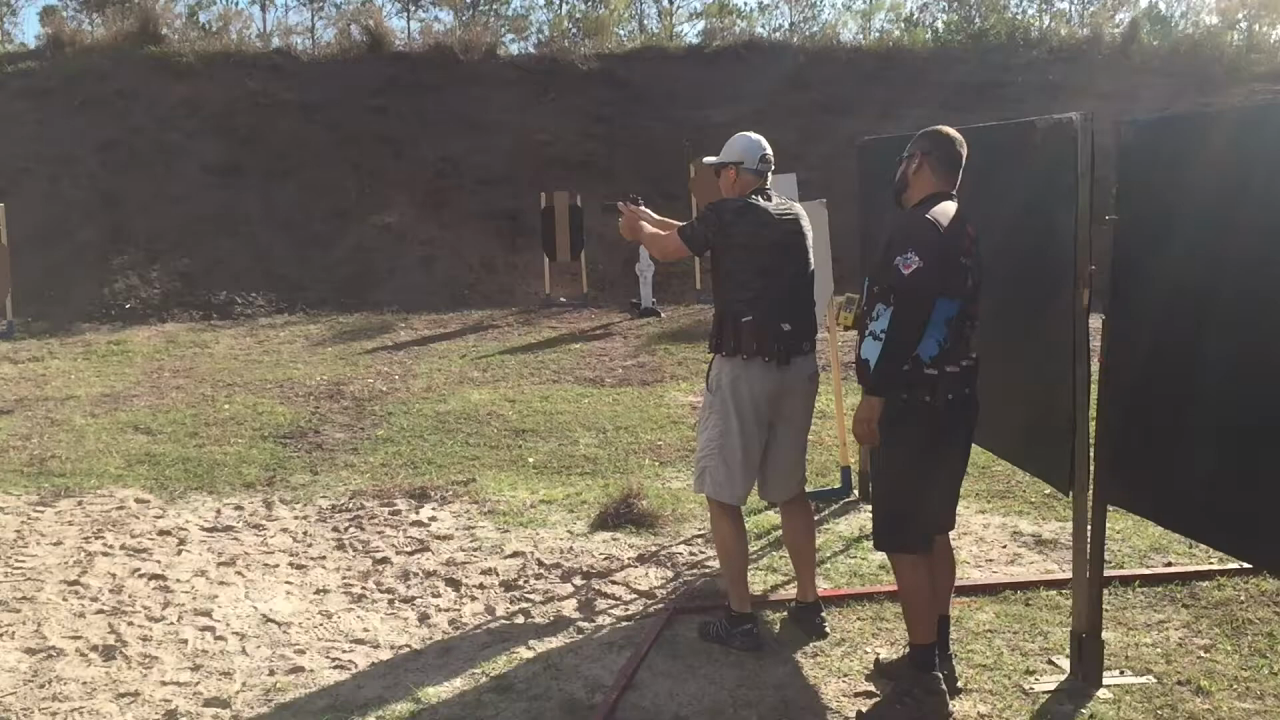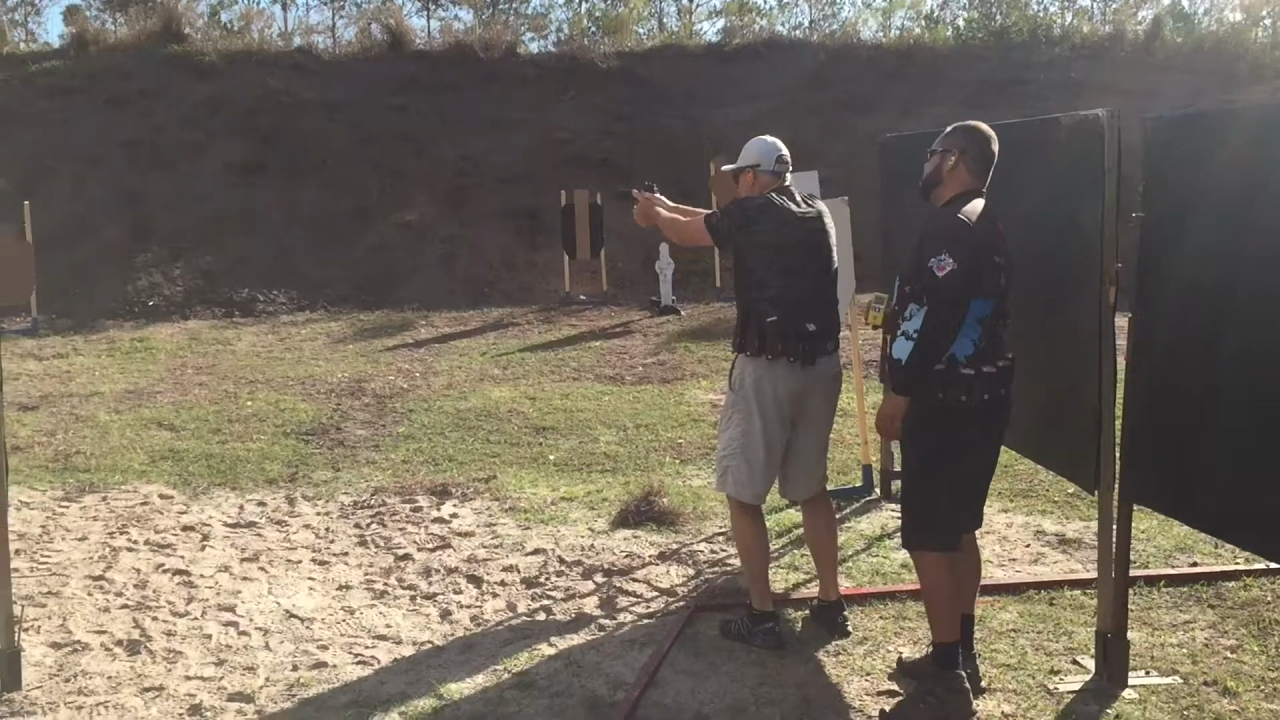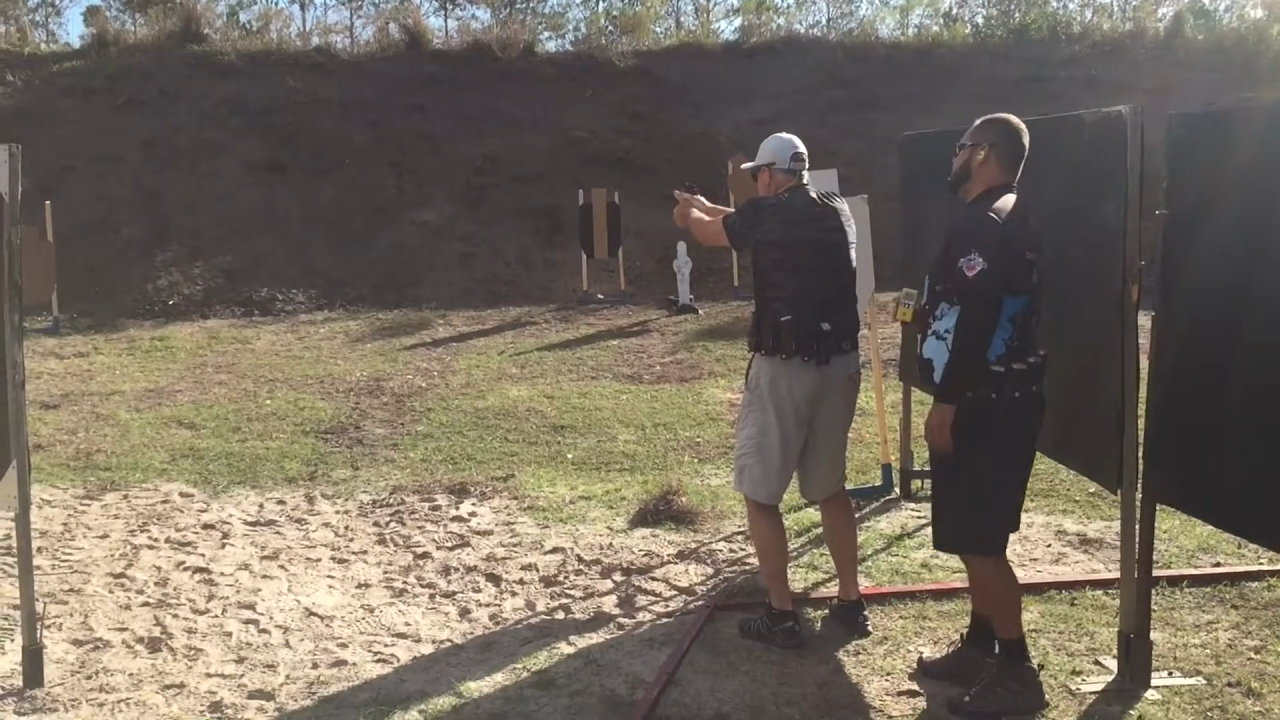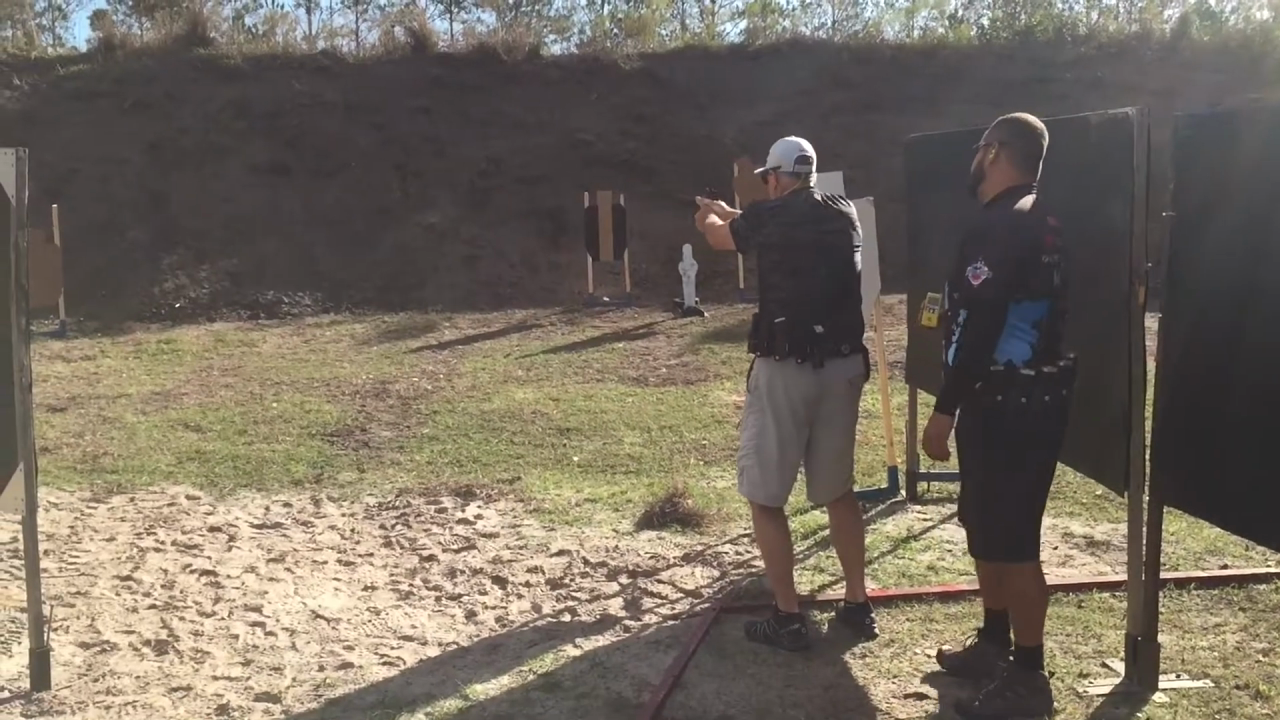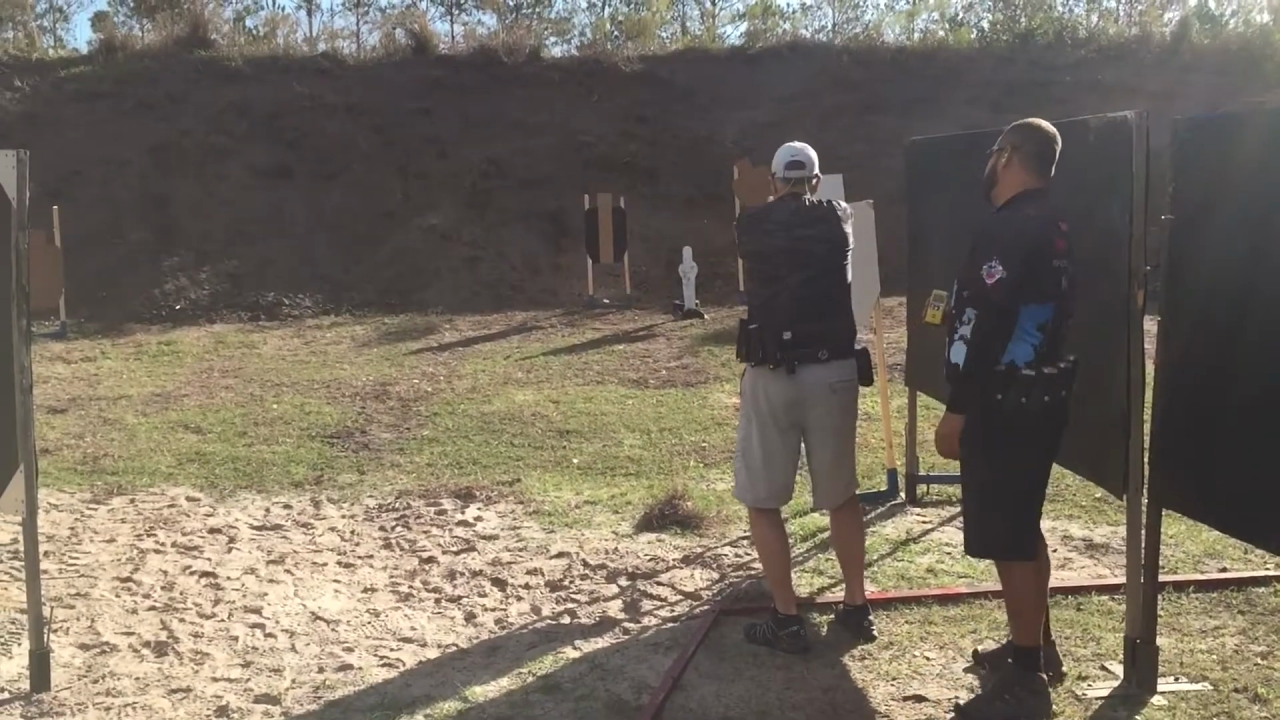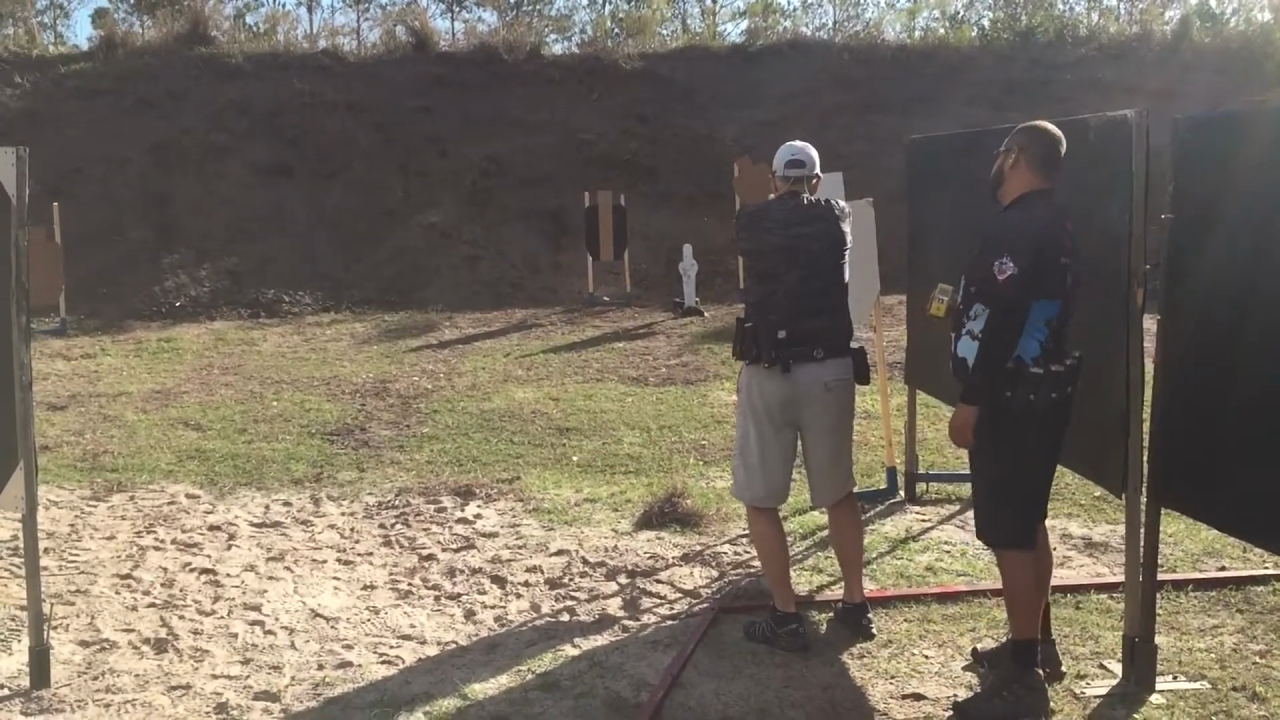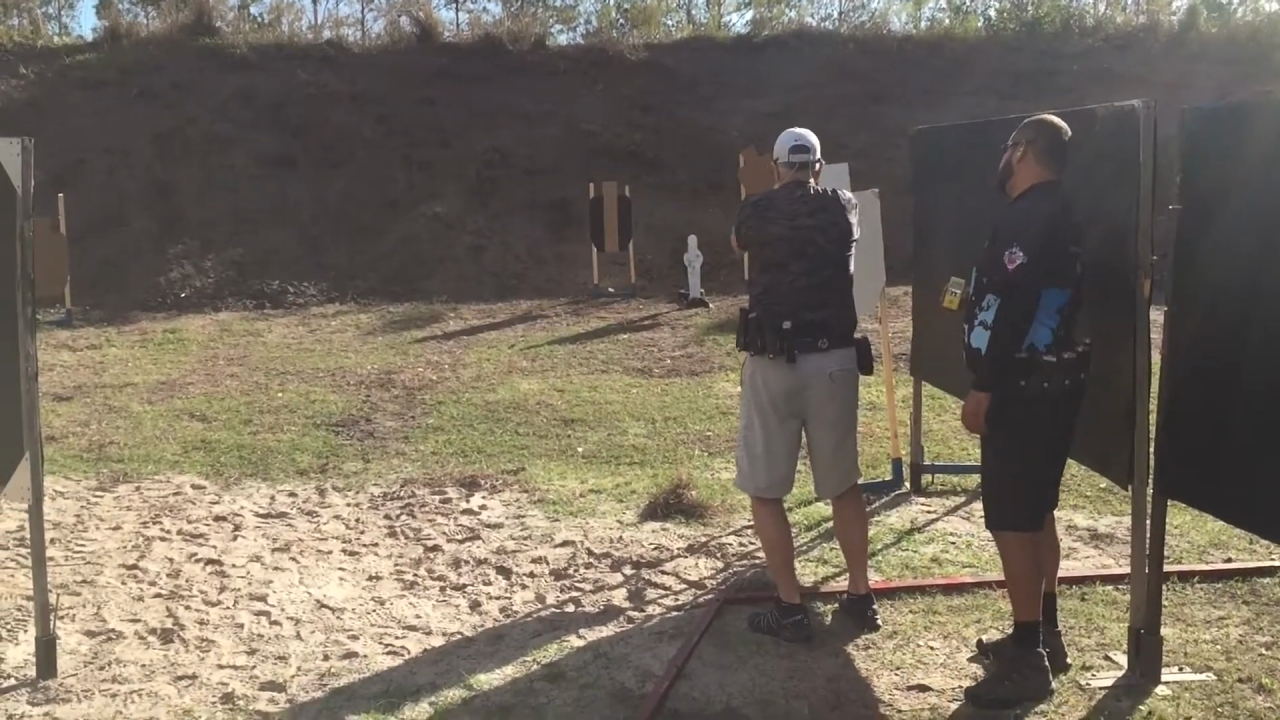
dt=0.4s
person 1, frame 1
left shoulder: (918, 226)
right shoulder: (958, 228)
left elbow: (909, 315)
left wrist: (874, 395)
right wrist: (869, 317)
left hip: (914, 401)
right hip: (949, 395)
left knee: (905, 539)
right knee: (931, 531)
left ankle: (926, 679)
right ankle: (935, 655)
person 1, frame 2
left shoulder: (951, 225)
right shoulder: (984, 225)
left elbow: (943, 315)
left wrist: (899, 391)
right wrist: (897, 319)
left hip: (948, 400)
right hip: (977, 395)
left knee: (927, 536)
right knee: (955, 529)
right ankle: (958, 654)
person 1, frame 3
left shoulder: (982, 223)
right shoulder: (1010, 219)
left elbow: (977, 319)
left wrist: (944, 402)
right wrist: (929, 310)
left hip: (985, 400)
right hip: (1003, 395)
left knee: (978, 538)
right knee: (977, 532)
right ankle: (980, 648)
person 1, frame 4
left shoulder: (996, 227)
right shoulder: (1039, 222)
left elbow: (981, 328)
left wrist: (943, 411)
right wrist: (952, 311)
left hip: (1010, 403)
right hip: (1036, 394)
left knee: (1008, 539)
right knee: (989, 525)
right ankle: (993, 644)
person 1, frame 5
left shoulder: (1007, 227)
right shoulder: (1048, 224)
left elbow: (992, 326)
left wrist: (958, 410)
right wrist: (960, 311)
left hip: (1007, 403)
right hip: (1039, 395)
left knee: (1006, 539)
right knee: (1022, 529)
right ankle: (1035, 647)
person 1, frame 6
left shoulder: (1016, 225)
right shoulder: (1049, 222)
left elbow: (1004, 320)
left wrist: (970, 401)
right wrist: (966, 306)
left hip: (1012, 398)
right hip: (1039, 391)
left knee: (1008, 534)
right knee: (1026, 524)
right ankle: (1036, 644)
person 1, frame 7
left shoulder: (1026, 216)
right shoulder: (1056, 213)
left elbow: (1015, 308)
left wrist: (982, 388)
right wrist: (977, 297)
left hip: (1023, 387)
right hip: (1051, 380)
left knee: (1011, 518)
right knee: (1035, 513)
left ankle: (1028, 659)
right ankle: (1041, 635)
person 2, frame 1
left shoulder: (728, 214)
right shoulder: (794, 215)
left elbow: (668, 249)
left wrist: (637, 227)
right wrist: (652, 217)
left hip: (744, 368)
right hip: (798, 365)
left knee: (723, 495)
right knee: (790, 490)
left ankle: (740, 618)
right ankle: (809, 605)
person 2, frame 2
left shoulder: (751, 212)
right shoulder: (816, 212)
left elbow: (689, 234)
left wrist: (655, 214)
right wrist: (668, 204)
left hip: (768, 367)
right hip: (821, 364)
left knee: (743, 494)
right knee: (812, 488)
left ankle: (762, 616)
right ankle: (831, 603)
person 2, frame 3
left shoulder: (764, 212)
right shoulder: (836, 211)
left elbow: (710, 234)
left wrist: (690, 213)
right wrist: (705, 205)
left hip: (784, 367)
right hip: (839, 363)
left knee: (760, 494)
right knee: (831, 488)
left ankle: (782, 615)
right ankle: (851, 602)
person 2, frame 4
left shoulder: (765, 216)
right shoulder: (843, 214)
left elbow: (719, 238)
left wrist: (709, 217)
right wrist: (729, 211)
left hip: (785, 369)
right hip: (843, 364)
left knee: (765, 497)
right knee: (838, 490)
left ankle: (788, 617)
right ankle: (858, 604)
person 2, frame 5
left shoulder: (751, 224)
right shoulder: (837, 218)
left hip: (770, 375)
right hip: (832, 370)
left knee: (763, 500)
right knee: (841, 494)
left ankle: (787, 620)
right ankle: (857, 606)
person 2, frame 6
left shoulder: (751, 221)
right shoulder: (835, 217)
left hip: (767, 373)
right hip: (829, 369)
left knee: (761, 500)
right knee: (839, 492)
left ankle: (786, 618)
right ankle: (856, 605)
person 2, frame 7
left shoulder: (756, 210)
right shoulder: (841, 208)
left hip: (772, 364)
right hip: (834, 360)
left knee: (766, 492)
right knee: (844, 484)
left ankle: (790, 609)
right ankle: (861, 596)
